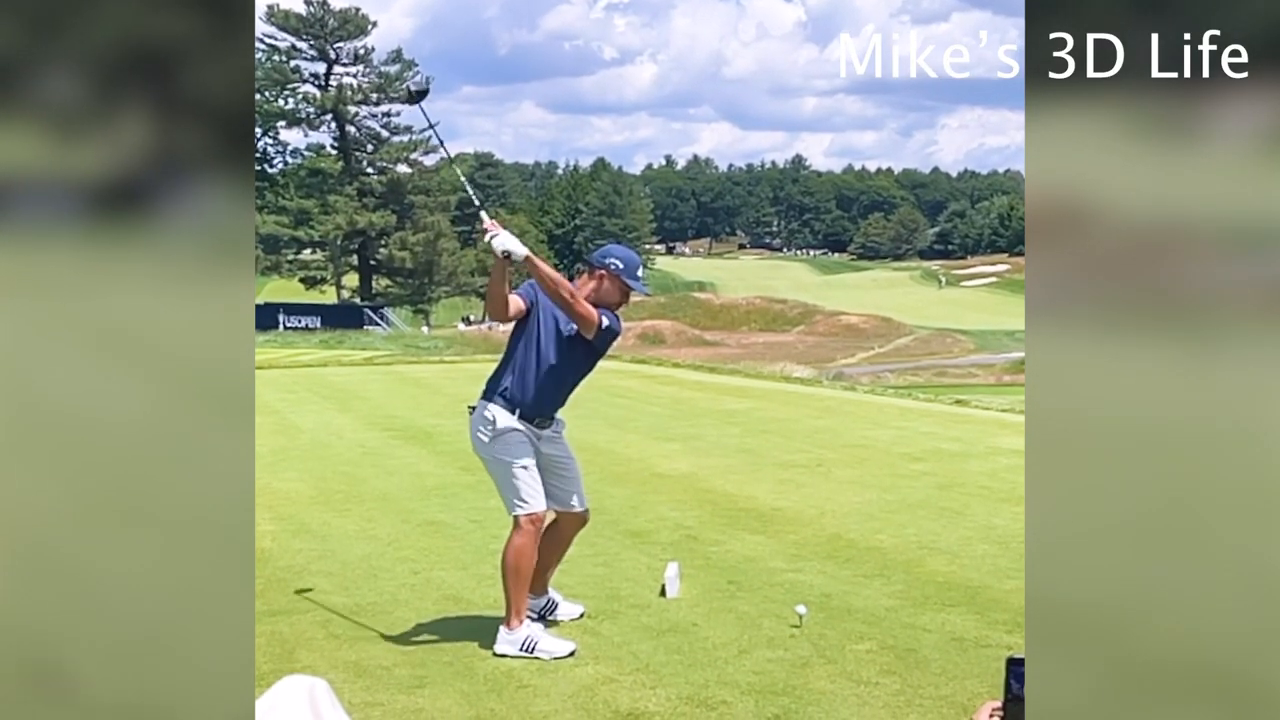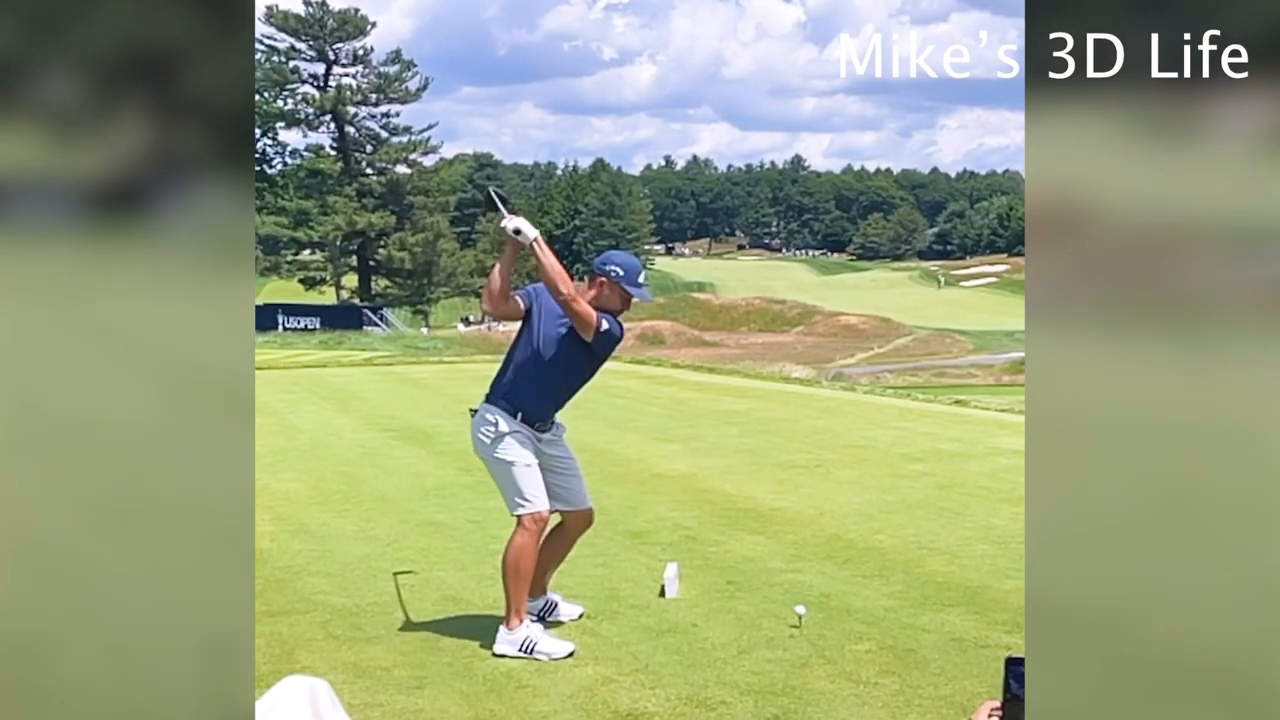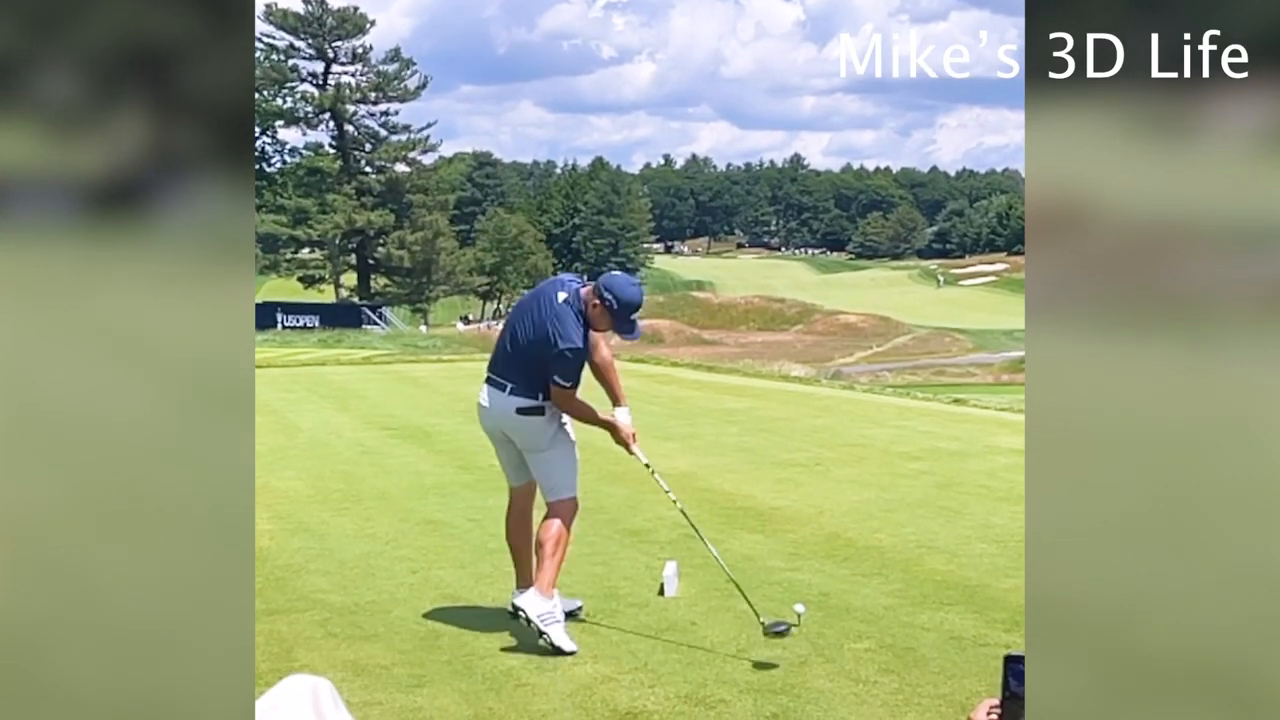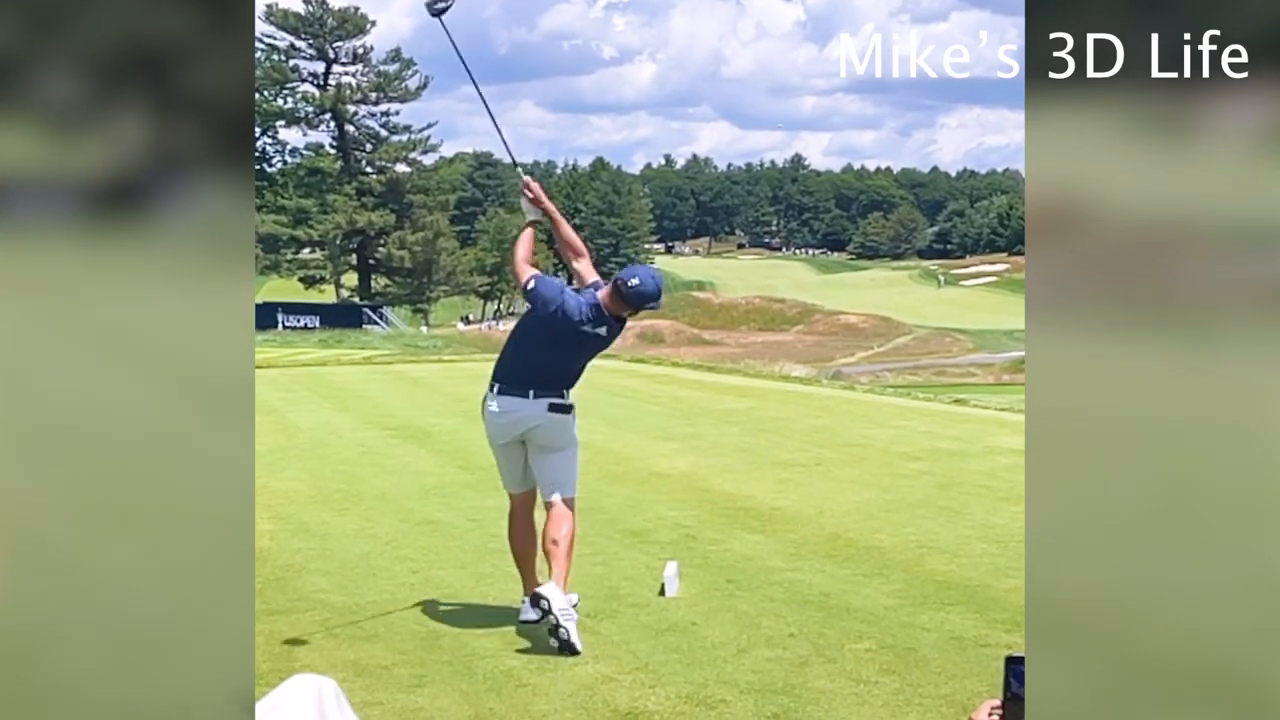
dt=0.2s
person 1, frame 1
left shoulder: (608, 325)
right shoulder: (538, 294)
left elbow: (571, 305)
right elbow: (498, 311)
left wrist: (527, 257)
right wrist: (502, 259)
left hip: (545, 428)
right hip: (501, 422)
left knee: (573, 514)
right knee: (531, 517)
left ankle: (536, 597)
right ankle: (514, 630)
person 1, frame 2
left shoulder: (610, 330)
right shoulder: (541, 294)
left elbow: (570, 306)
right elbow: (493, 306)
left wrist: (535, 242)
right wrist: (510, 248)
left hip: (541, 426)
right hip: (501, 423)
left knee: (580, 514)
right knee: (533, 516)
left ankle: (535, 595)
right ankle: (514, 629)
person 1, frame 3
left shoulder: (566, 283)
right shoulder: (564, 341)
left elbow: (599, 352)
right elbow: (563, 403)
left wrist: (621, 407)
right wrist: (610, 424)
left hip: (494, 402)
right hip: (534, 414)
left knee: (520, 495)
right knee: (562, 505)
left ankle: (527, 591)
right ankle: (541, 598)
person 1, frame 4
left shoulder: (555, 301)
right shoulder: (612, 325)
left elbow: (521, 262)
right elbow: (580, 259)
left wrist: (536, 210)
right wrist: (546, 206)
left hip: (500, 405)
right hip: (550, 413)
left knee: (521, 503)
right knee: (559, 505)
left ankle: (532, 598)
right ankle: (555, 592)
